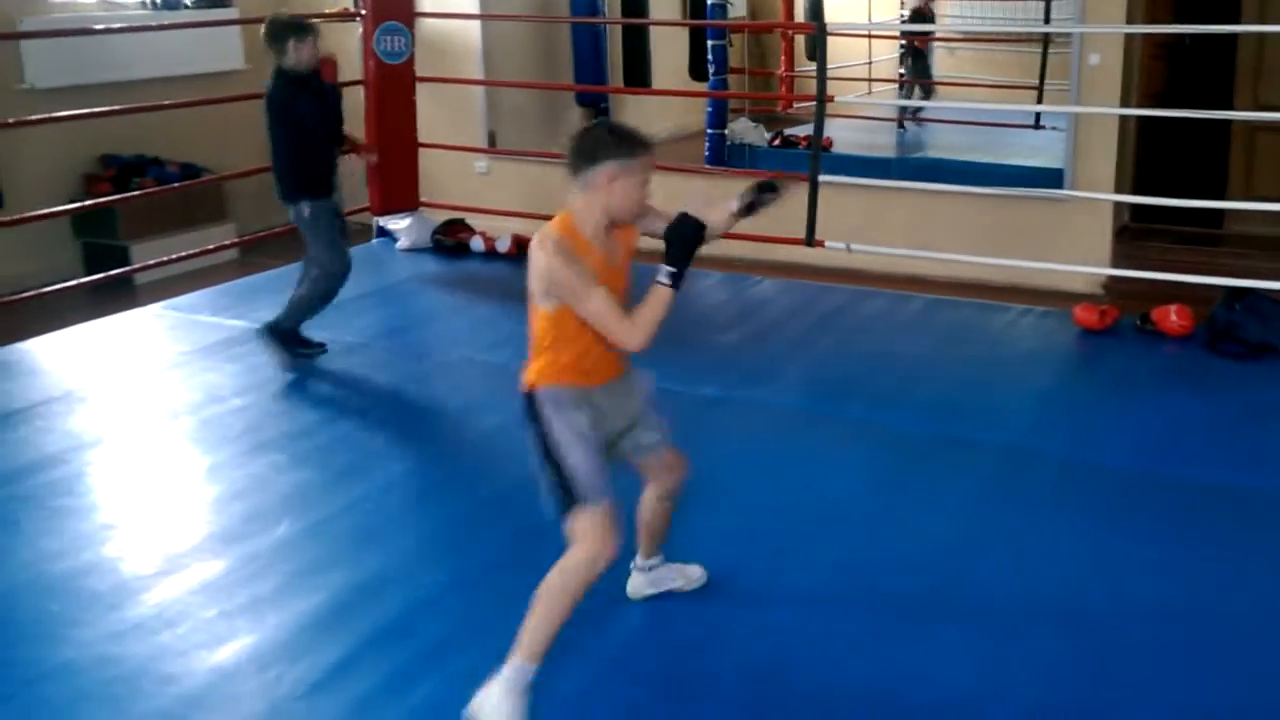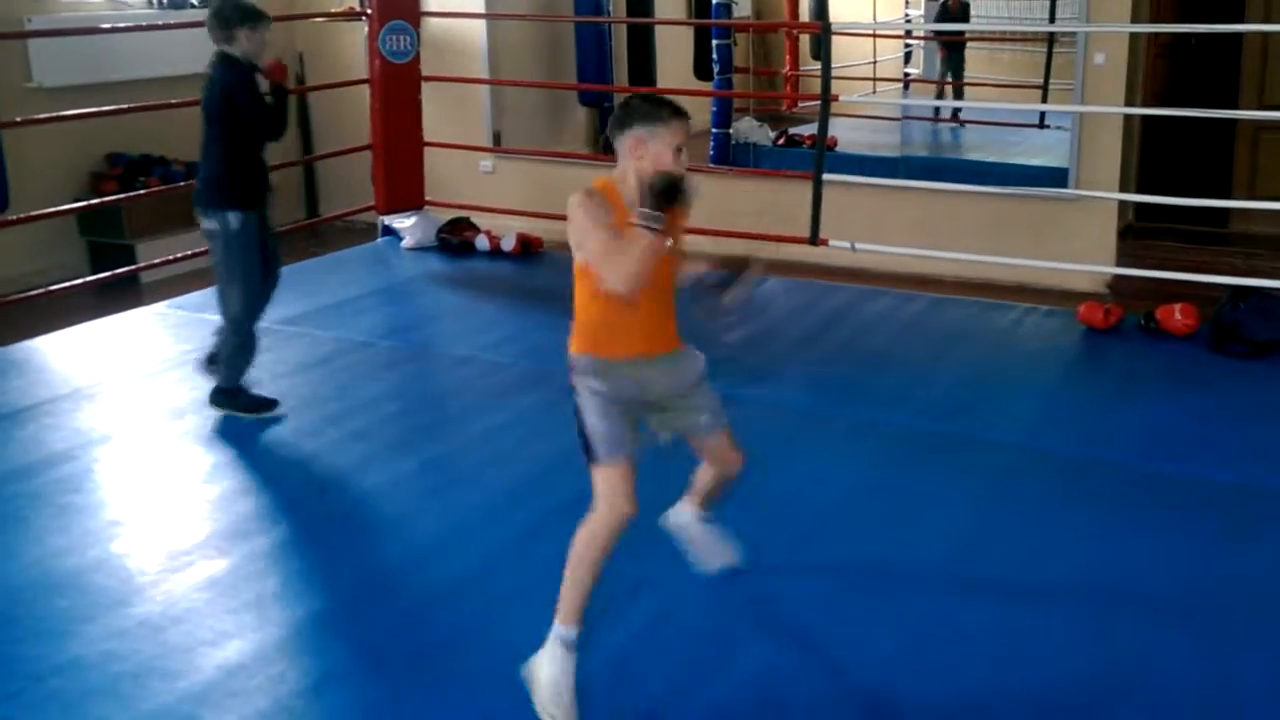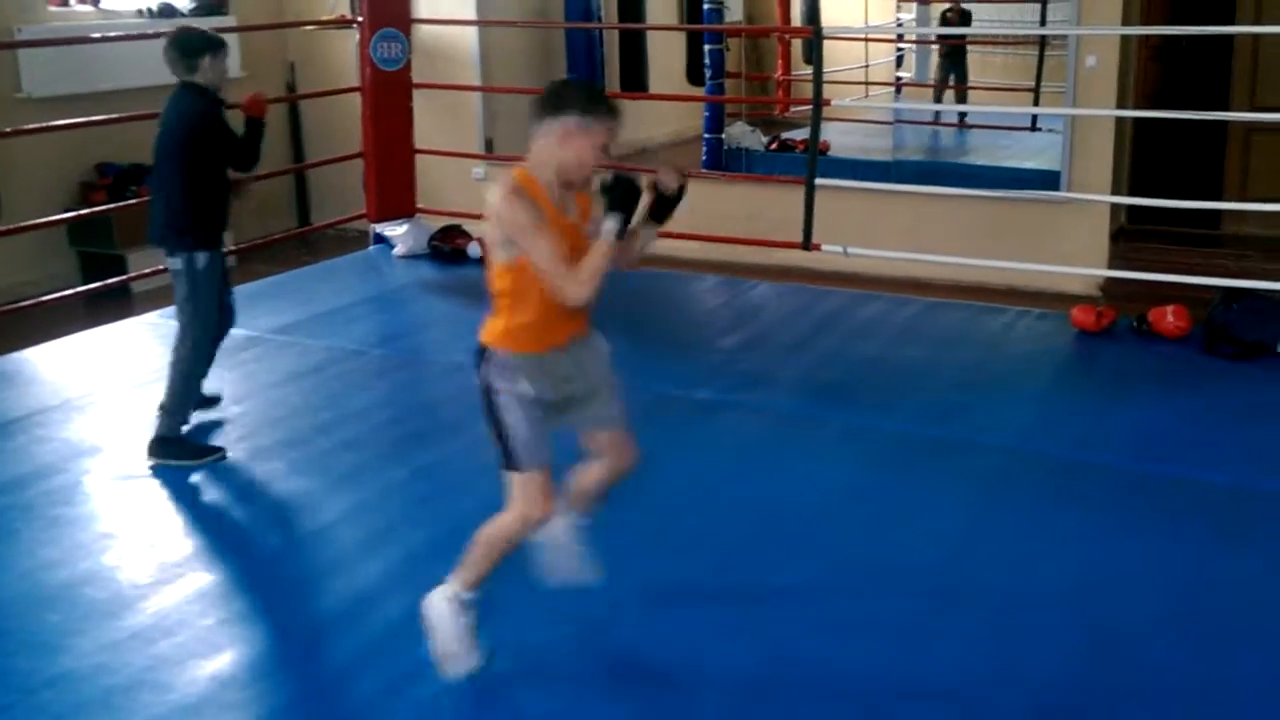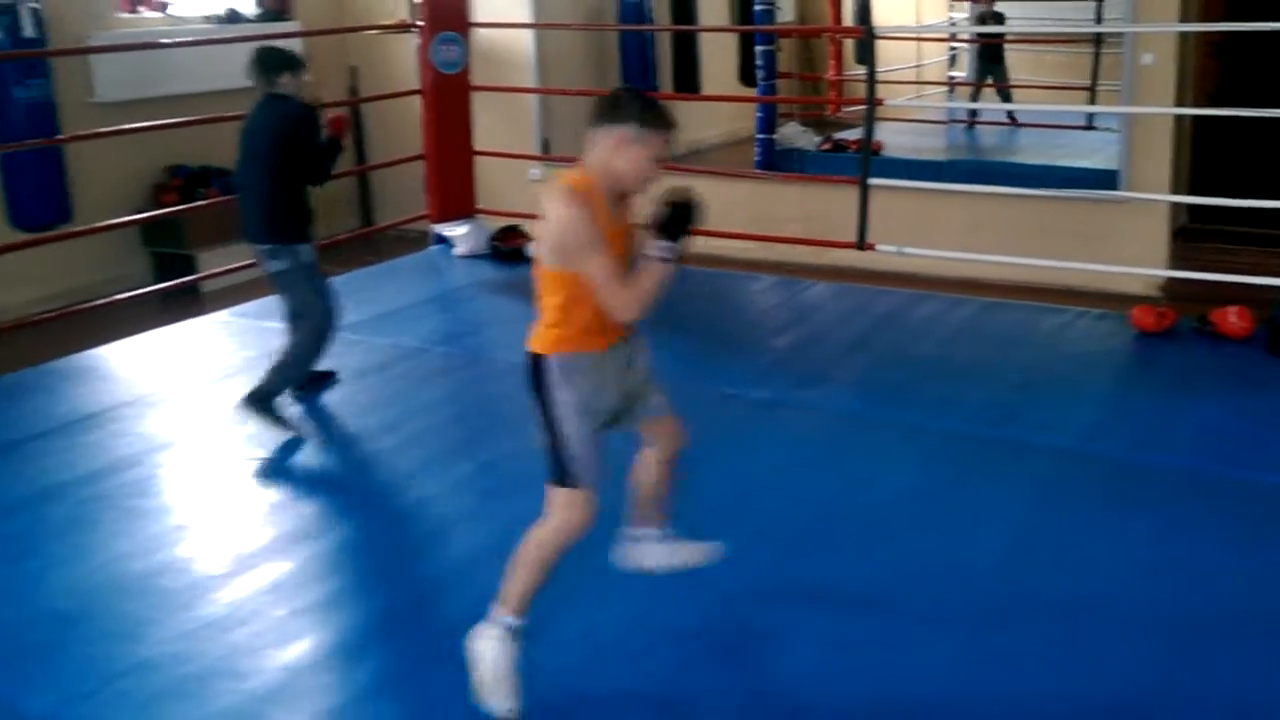
dt=0.4s
person 1, frame 1
left shoulder: (626, 220)
right shoulder: (554, 253)
left elbow: (704, 223)
right elbow: (631, 335)
left wrist: (748, 200)
right wrist: (673, 267)
left hip: (612, 387)
right hip: (562, 400)
left knee: (670, 470)
right knee: (595, 546)
left ankle: (647, 570)
person 1, frame 2
left shoulder: (664, 203)
right shoulder: (589, 203)
right elbow: (620, 284)
right wrist: (650, 213)
left hip: (667, 360)
right hip: (602, 372)
left knee: (727, 460)
right knee: (615, 508)
left ankle: (690, 515)
right ankle: (556, 653)
person 1, frame 3
left shoulder: (578, 189)
right shoulder: (512, 200)
left elbow: (621, 257)
right elbow: (574, 291)
left wrist: (657, 211)
right wrist: (613, 219)
left hip: (574, 348)
right hip: (516, 364)
left knee: (617, 454)
right knee: (528, 511)
left ankle: (563, 528)
right ankle: (452, 599)
person 1, frame 4
left shoulder: (609, 195)
right shoulder: (570, 207)
right elbow: (624, 306)
left wrist: (659, 236)
right wrist: (666, 243)
left hip: (615, 354)
right hip: (569, 366)
left knee: (667, 435)
right knee: (571, 515)
left ankle: (646, 540)
right ankle: (497, 635)
person 2, frame 1
left shoulder: (302, 83)
right shoulder: (286, 91)
right elbow: (328, 126)
left wrist: (346, 140)
right wrist: (330, 85)
left hip: (318, 186)
right hip: (305, 193)
left knee: (325, 261)
right knee: (334, 265)
left ankle: (293, 328)
right ankle: (282, 326)
person 2, frame 2
left shoulder: (231, 75)
right shoulder: (232, 80)
right elbow: (272, 128)
right wrist: (279, 86)
left hip: (240, 197)
right hip: (229, 204)
left knee: (264, 276)
right knee: (242, 295)
left ankle: (224, 356)
right ankle: (227, 388)
person 2, frame 3
left shoulder: (184, 104)
right shoulder: (201, 110)
right elbow: (243, 159)
right wrist: (255, 119)
left hip: (185, 230)
right hip: (192, 237)
left knee: (218, 316)
right knee: (198, 331)
left ankle: (185, 393)
right ankle: (168, 436)
person 2, frame 4
left shoulder: (257, 118)
right shoulder: (298, 114)
right elbow: (317, 172)
right wrist: (334, 138)
left hip: (261, 229)
right hip: (286, 231)
left knee: (301, 307)
right knee: (319, 316)
left ankle: (302, 375)
right ankle: (265, 394)
